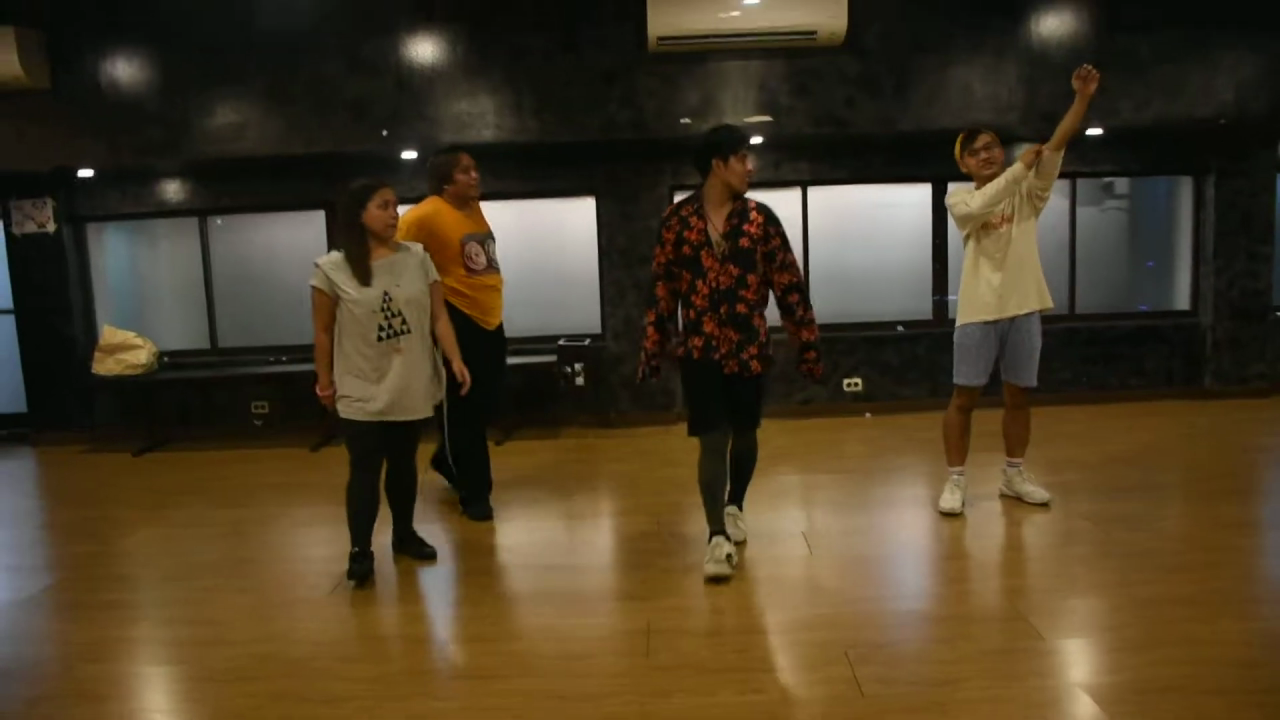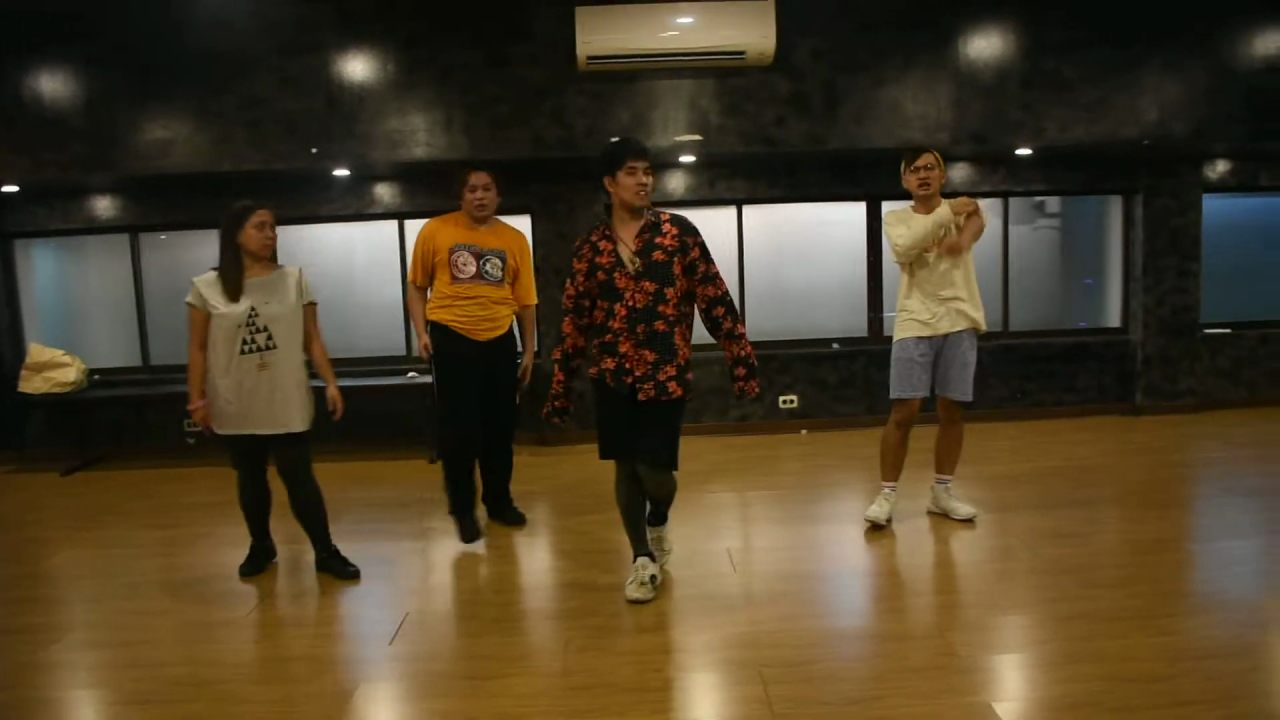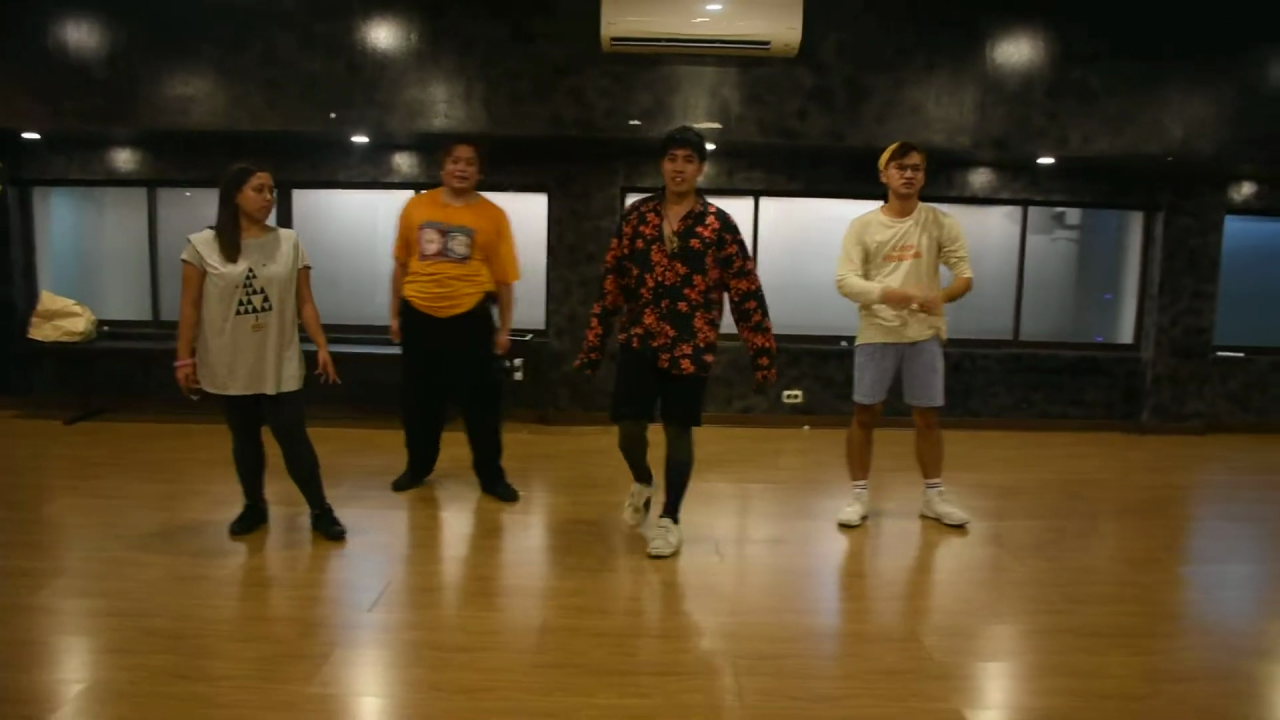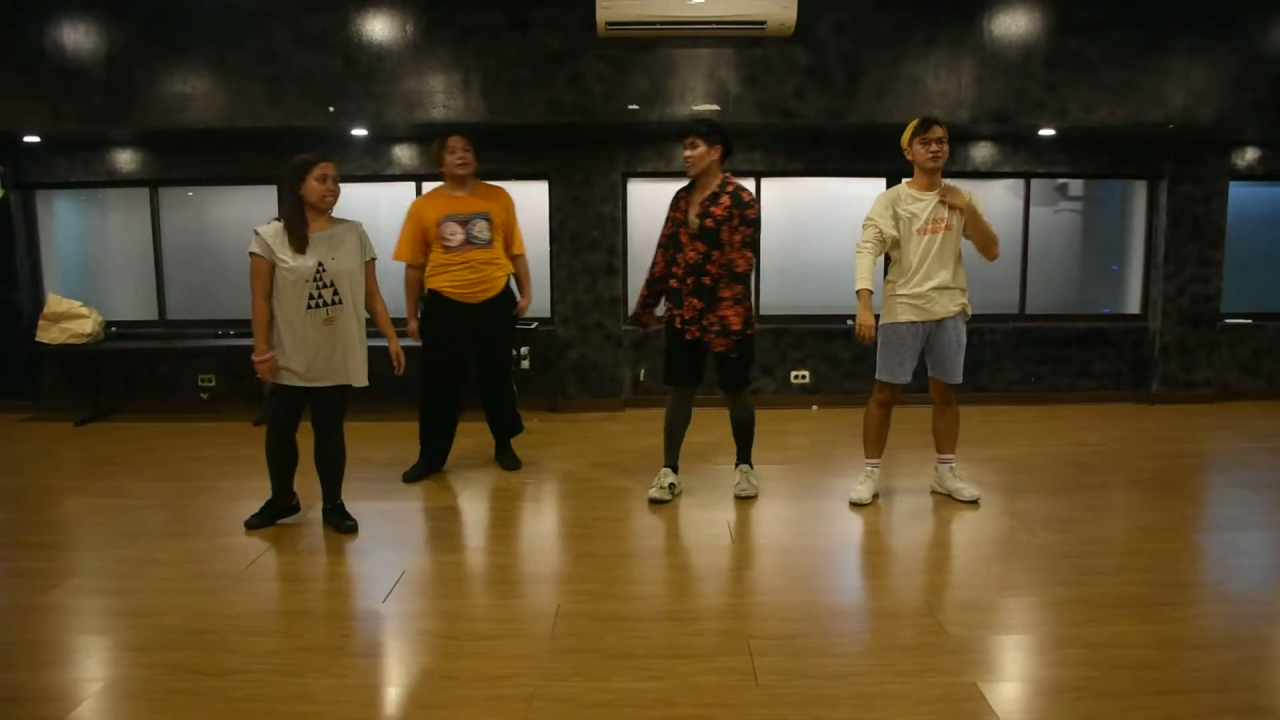
dt=1s
person 1, frame 1
left shoulder: (762, 219)
right shoulder: (677, 220)
left elbow: (789, 284)
right elbow: (662, 285)
left wrist: (807, 343)
right wrist: (653, 347)
left hip: (748, 348)
right hip: (699, 350)
left knee: (744, 434)
right knee: (712, 439)
left ankle: (735, 506)
right ankle: (719, 538)
person 1, frame 2
left shoulder: (679, 231)
right shoulder: (590, 246)
left elbow: (714, 298)
right elbow: (574, 317)
left wrist: (741, 358)
right wrist: (559, 384)
left hip: (665, 373)
right hip: (611, 375)
left knee: (656, 469)
right knee: (626, 466)
left ankle: (658, 522)
right ankle: (643, 559)
person 1, frame 3
left shoulder: (719, 224)
right shoulder: (636, 215)
left elbow: (745, 290)
right elbow: (613, 279)
left wrist: (763, 351)
right wrist: (594, 338)
left hip: (690, 345)
right hip: (638, 340)
left knee: (678, 430)
right knee: (630, 427)
left ankle: (669, 518)
right ankle: (641, 484)
person 1, frame 4
left shoulder: (740, 201)
right shoulder: (681, 200)
left elbow: (740, 267)
right elbow: (664, 254)
left wrist: (728, 322)
right wrist: (646, 302)
left hip: (724, 319)
right hip: (683, 316)
left knee: (737, 393)
right knee: (679, 393)
left ankle: (744, 466)
right ankle: (669, 472)
person 2, frame 1
left shoulder: (1028, 191)
right shoulder: (958, 198)
left elbow: (1054, 148)
right elbow: (980, 206)
left wrist: (1082, 98)
right wrist: (1020, 165)
left hip: (1024, 308)
right hip: (978, 311)
left knee: (1018, 396)
right knee: (964, 397)
left ankle: (1014, 475)
right ankle: (956, 481)
person 2, frame 2
left shoulder: (960, 210)
right shoulder: (894, 219)
left elbow: (974, 224)
right elbow: (904, 248)
left wrist: (960, 240)
right wrist: (948, 212)
left hip: (959, 323)
right hip: (914, 326)
left knee: (951, 411)
right knee: (903, 413)
left ankle: (942, 491)
right ankle: (887, 494)
person 2, frame 3
left shoulder: (940, 223)
right shoulder: (862, 226)
left elbow: (966, 277)
right elbow: (845, 279)
left wrist: (939, 297)
right wrist: (885, 292)
left hip: (925, 334)
right hip: (876, 334)
left knee: (927, 417)
right knee: (865, 415)
left ankle: (934, 496)
right ankle: (859, 496)
person 2, frame 4
left shoulder: (959, 200)
right shoulder: (892, 200)
left elbow: (992, 251)
right elbow: (866, 251)
left wrist: (968, 208)
right wrist: (864, 305)
left hip: (949, 310)
right hip: (902, 310)
left knee: (945, 392)
right knee: (885, 392)
left ankle: (945, 472)
right ankle: (871, 473)
person 3, frame 1
left shoulder: (417, 258)
right shoulder: (332, 269)
left elbow: (438, 315)
right elbow: (323, 331)
left wrist: (456, 361)
right wrist: (324, 384)
left hip: (411, 385)
right hip: (360, 391)
left knee: (403, 463)
right knee: (365, 469)
left ankle: (404, 534)
right ankle: (360, 551)
person 3, frame 2
left shoulder: (293, 279)
right shoulder: (206, 288)
left elbow: (312, 339)
right elbow: (198, 349)
left wrist: (331, 384)
right wrist: (197, 397)
left hip: (287, 404)
right hip: (236, 407)
left knee: (299, 477)
right knee: (250, 479)
left ankle: (325, 552)
right ankle: (261, 546)
person 3, frame 3
left shoulder: (289, 243)
right shoulder: (203, 245)
left elbow: (304, 302)
right elbow: (190, 306)
left wrist: (322, 347)
right wrist: (185, 357)
left hip: (280, 363)
right hip: (230, 365)
left knee: (292, 435)
right knee: (245, 437)
left ankle: (320, 510)
right ankle: (254, 507)
person 3, frame 4
left shoulder: (354, 234)
right shoulder: (270, 237)
left elbow: (371, 293)
right elbow: (261, 299)
left wrist: (392, 338)
right wrist: (261, 351)
left hip: (339, 356)
right hip: (289, 358)
left knee: (330, 430)
right knee: (279, 429)
left ankle: (333, 505)
right ankle: (282, 499)
person 4, frame 1
left shoulder: (474, 208)
right shoulder: (426, 216)
left hip: (491, 321)
right hip: (457, 323)
left knee: (485, 403)
right knee: (464, 410)
left ankle: (446, 461)
right ankle: (473, 493)
person 4, frame 2
left shoulder: (514, 239)
right shoulder: (435, 230)
left elbow: (525, 300)
right elbow: (417, 286)
left wrist: (528, 349)
right wrist: (422, 331)
left hip: (499, 342)
right hip: (451, 338)
left knee: (500, 426)
right knee: (459, 425)
left ankle: (499, 501)
right ankle: (464, 509)
person 4, frame 3
left shoulder: (493, 215)
right shoulder: (415, 208)
left elbow: (504, 277)
right elbow: (402, 266)
left wrist: (505, 327)
right wrist: (396, 314)
left hip: (470, 318)
right hip: (419, 317)
left knee: (480, 399)
right knee: (419, 398)
left ankle: (491, 475)
right ankle: (419, 466)
person 4, frame 4
left shoulder: (499, 198)
right shoulder: (424, 206)
left elbow: (516, 251)
right elbow: (414, 264)
left wrist: (526, 292)
right wrist: (413, 314)
left hip: (495, 302)
right hip: (445, 305)
left knee: (497, 376)
right knee: (439, 383)
left ankle: (504, 444)
right ankle: (431, 457)
